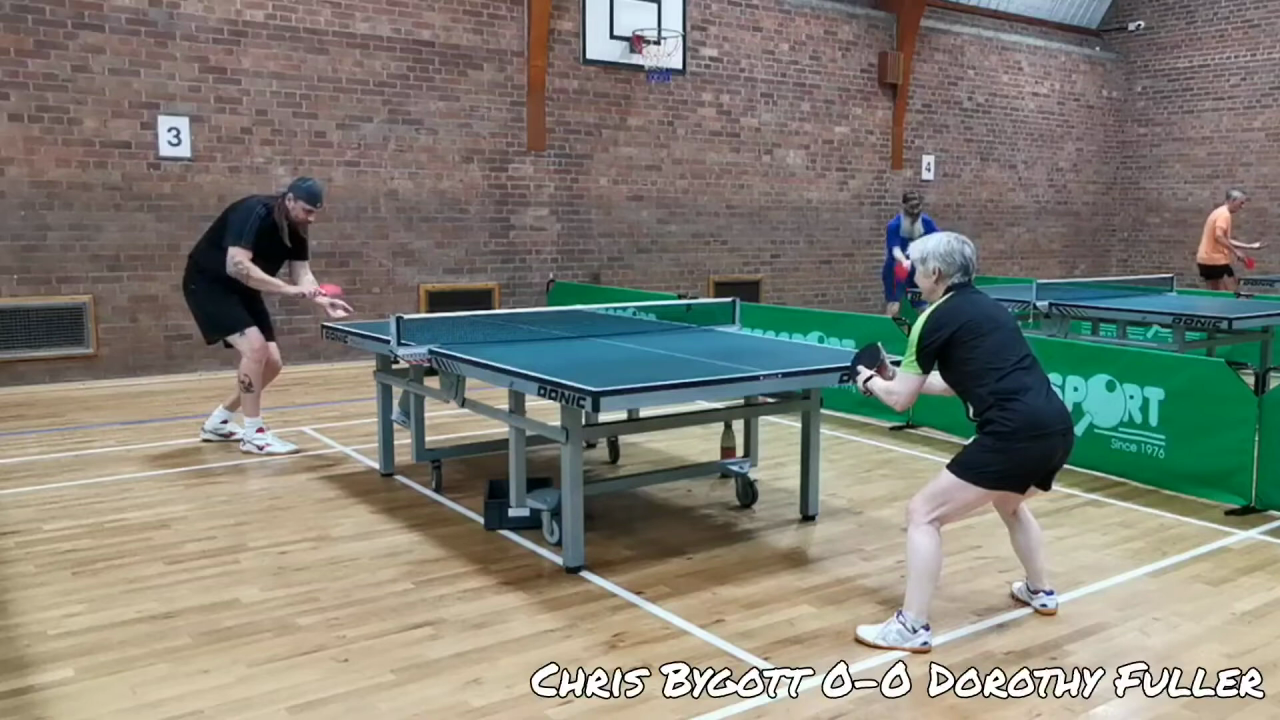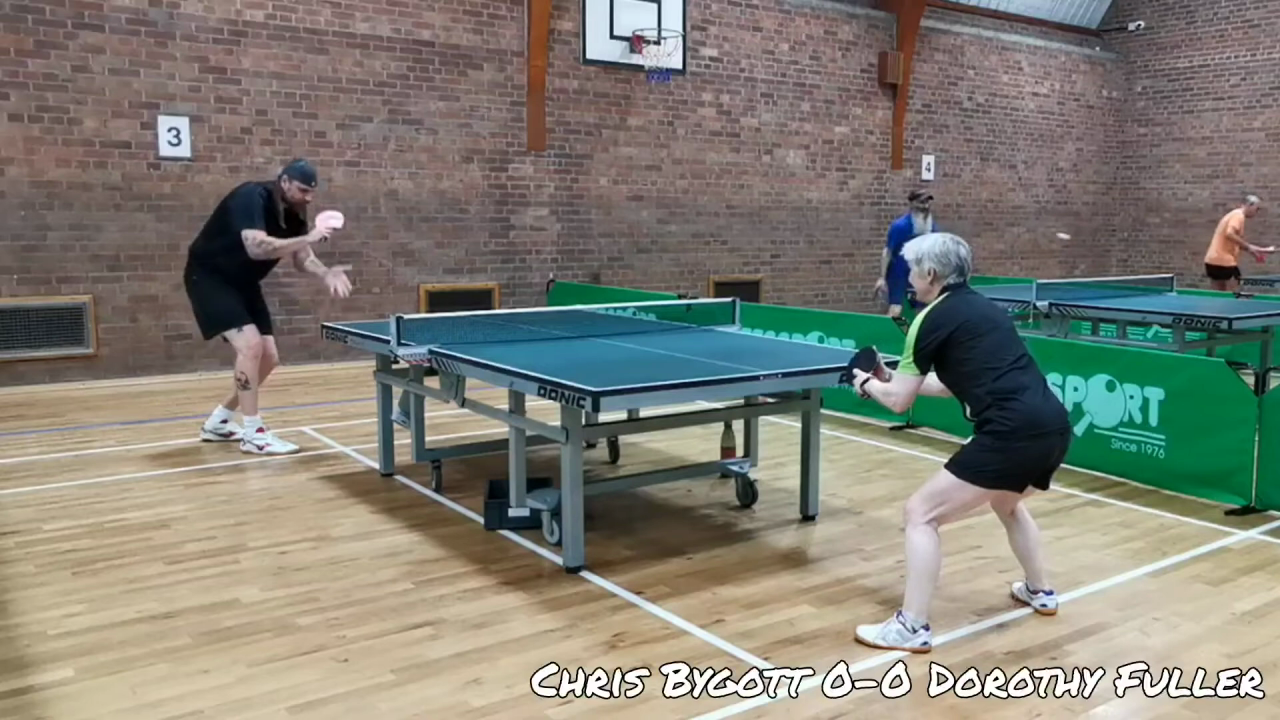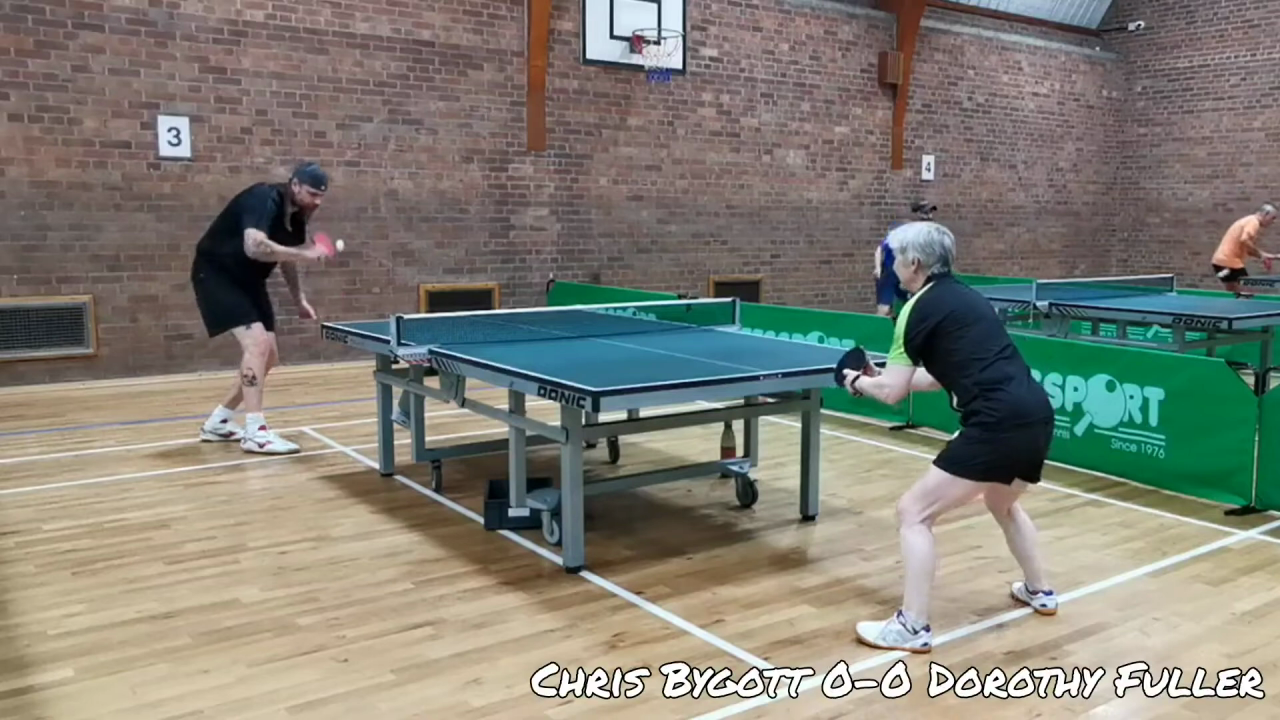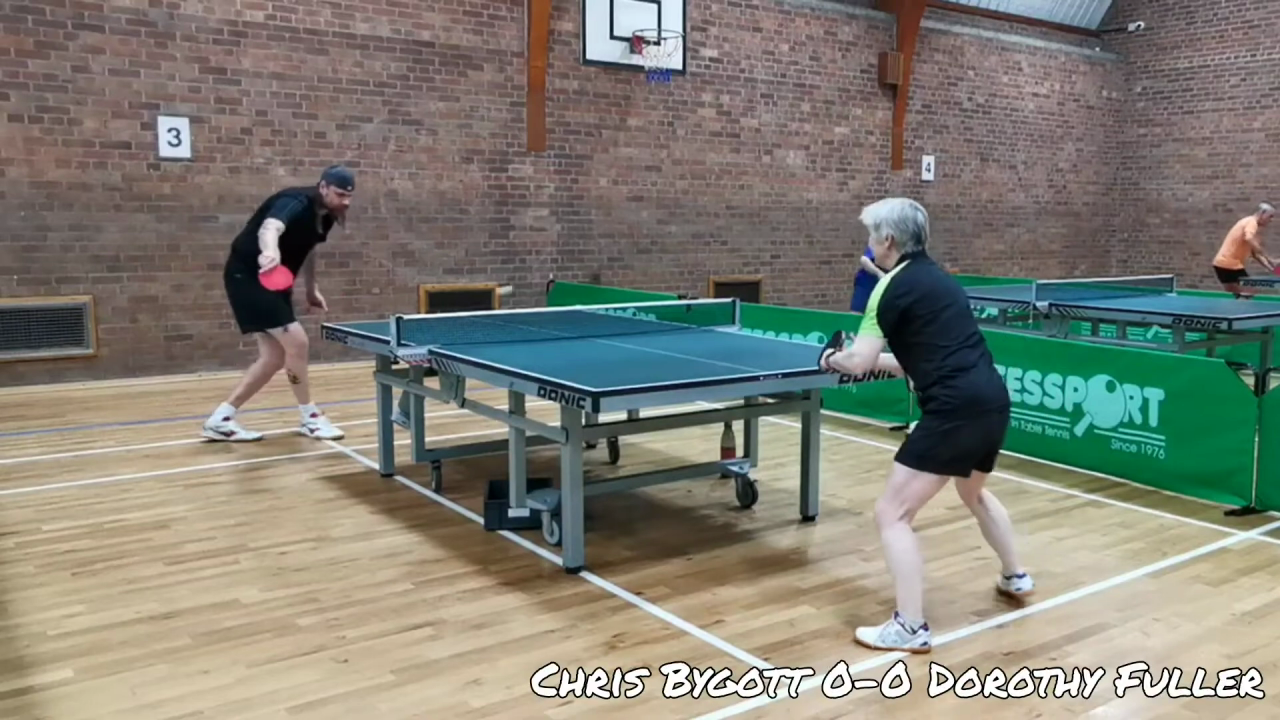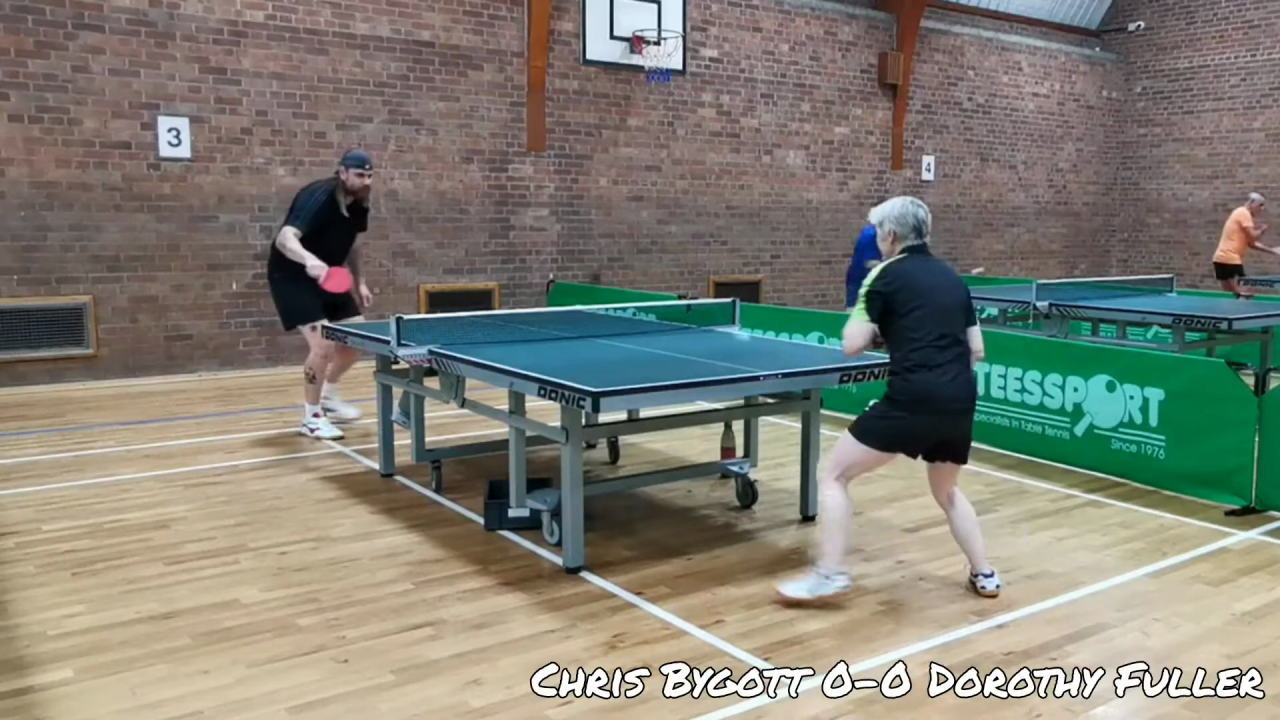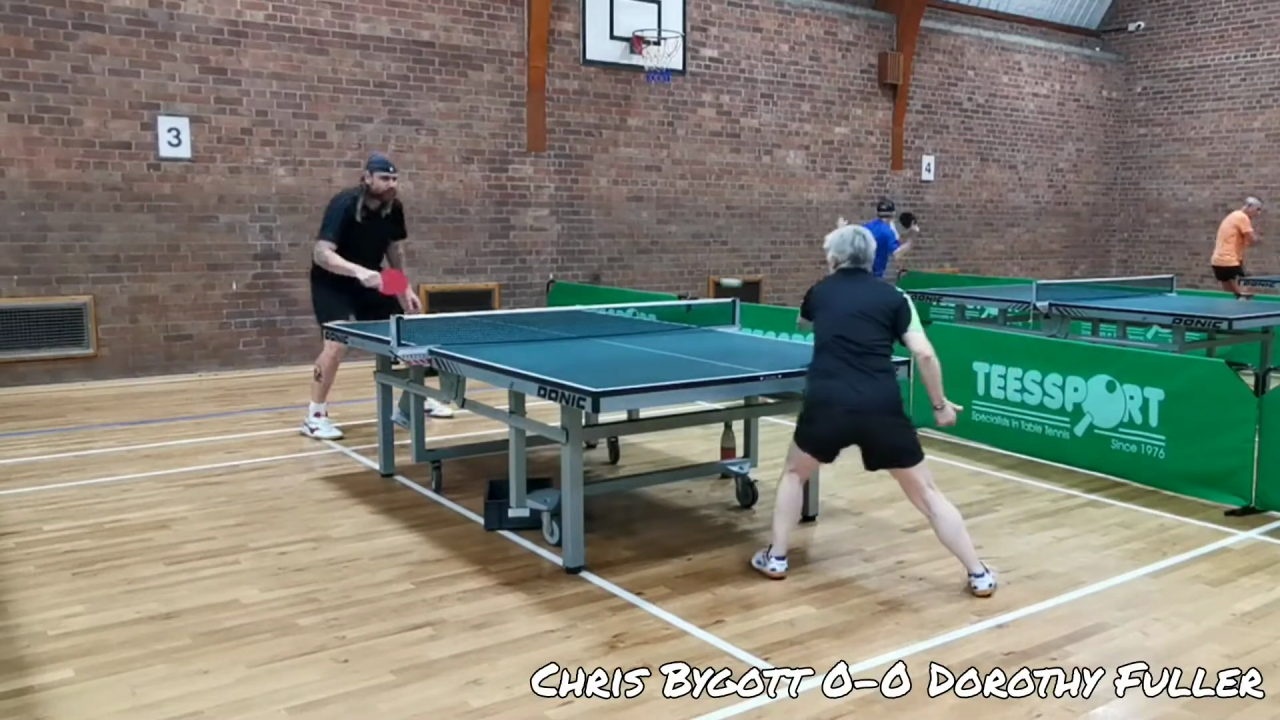
dt=0.3s
person 1, frame 1
left shoulder: (937, 317)
right shoulder: (986, 308)
left elbow: (900, 399)
left wrist: (870, 380)
right wrist: (897, 375)
left hip: (1016, 435)
right hip: (1057, 429)
left knee: (923, 514)
right knee: (1008, 502)
left ankle: (912, 627)
right ankle: (1040, 592)
person 1, frame 2
left shoulder: (933, 318)
right shoulder: (981, 308)
left elbow: (898, 401)
left wrist: (867, 384)
right wrist: (892, 378)
left hip: (1013, 434)
right hip: (1053, 427)
left knee: (921, 513)
right knee: (1005, 503)
left ankle: (912, 626)
right ankle: (1040, 591)
person 1, frame 3
left shoulder: (920, 307)
right shoulder: (964, 297)
left elbow: (893, 393)
left wrist: (859, 381)
right wrist: (882, 374)
left hip: (999, 425)
right hip: (1037, 416)
left knee: (914, 512)
right knee: (1002, 502)
left ankle: (912, 627)
right ankle: (1039, 591)
person 1, frame 4
left shoulder: (894, 286)
right shoulder: (938, 278)
left elbow: (860, 362)
left wrist: (834, 359)
right wrist: (879, 360)
left hip: (954, 412)
right hip: (994, 401)
left knee: (893, 514)
right knee: (976, 494)
left ankle: (911, 626)
right ankle: (1015, 576)
person 1, frame 5
left shoulder: (886, 276)
right shoulder: (954, 279)
left elbow: (852, 345)
right elbow: (976, 351)
left wrist: (878, 332)
left hip: (911, 399)
right hip: (960, 401)
left knee: (833, 474)
right knee: (946, 491)
left ankle: (828, 574)
right ankle: (984, 575)
person 1, frame 6
left shoulder: (819, 292)
right shoulder: (893, 296)
right elbow: (924, 354)
right wrist: (940, 403)
left hip: (825, 403)
right hip: (881, 406)
left knee: (794, 473)
right knee: (926, 494)
left ankle: (775, 557)
right ankle: (978, 574)
person 2, frame 1
left shoulder: (297, 229)
right shoulder: (254, 212)
left elbow: (302, 273)
right elbow: (236, 265)
left wrist: (323, 301)
right wrist: (287, 289)
left hip: (243, 291)
right hip: (208, 285)
left knee: (272, 363)
right knee: (255, 348)
left ankle: (218, 422)
right ankle: (254, 433)
person 2, frame 2
left shoulder: (295, 212)
right shoulder: (252, 197)
left elbow: (301, 256)
right elbow: (257, 248)
left wrist: (327, 274)
right wrist: (308, 238)
left hip: (244, 282)
right hip: (210, 277)
left knee: (268, 358)
right knee: (250, 346)
left ankle: (218, 421)
right ankle: (254, 432)
person 2, frame 3
left shoulder: (298, 214)
right shoulder: (264, 199)
left elbow: (288, 259)
right elbow: (255, 247)
left wrist: (299, 299)
right wrist: (305, 253)
left hip: (248, 280)
right hip: (216, 275)
left knee: (268, 356)
right knee: (257, 344)
left ankle: (218, 422)
right ankle: (256, 431)
person 2, frame 4
left shoulder: (326, 214)
right shoulder: (297, 202)
right elbow: (269, 228)
left wrist: (312, 288)
right wrist: (271, 250)
right hip: (249, 276)
left knee: (274, 357)
right knee: (296, 344)
left ankle: (220, 419)
right ankle: (309, 417)
person 2, frame 5
left shoulder: (360, 204)
right shoulder: (318, 197)
right elbow: (284, 239)
left wrist: (359, 281)
right wrist: (310, 260)
left hip: (325, 278)
right hip: (291, 276)
right knee: (323, 345)
left ankle: (328, 394)
right ankle: (312, 416)
person 2, frame 6
left shoulder: (394, 208)
right shoulder: (344, 205)
left elbow: (395, 249)
right elbow: (321, 254)
left wrist: (406, 289)
right wrist: (359, 272)
left hip: (371, 284)
right hip: (331, 283)
right knee: (336, 345)
right ankle: (315, 415)
